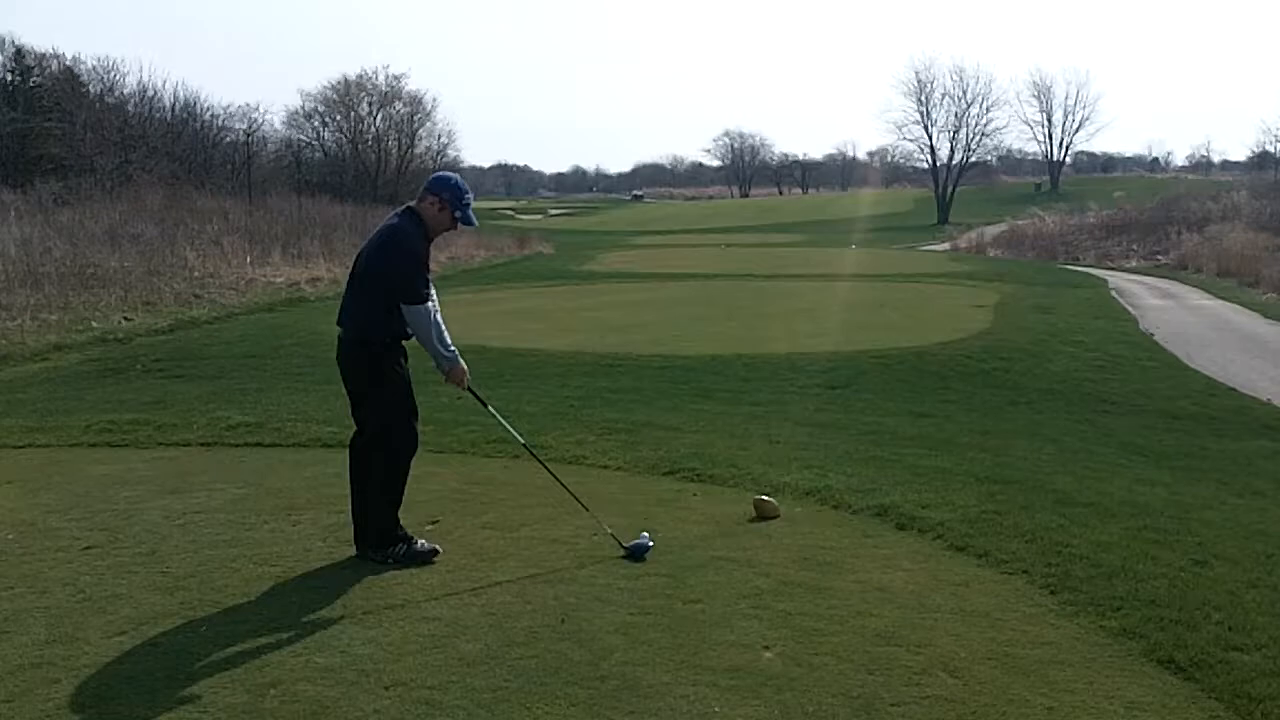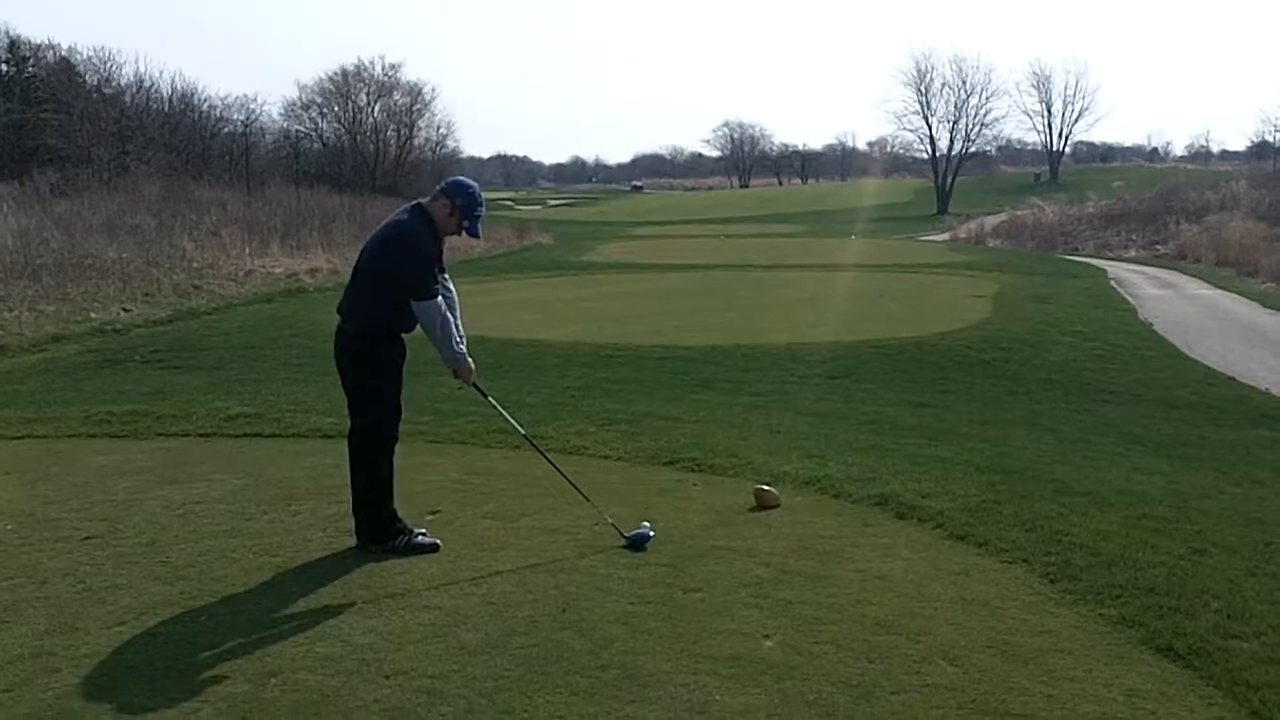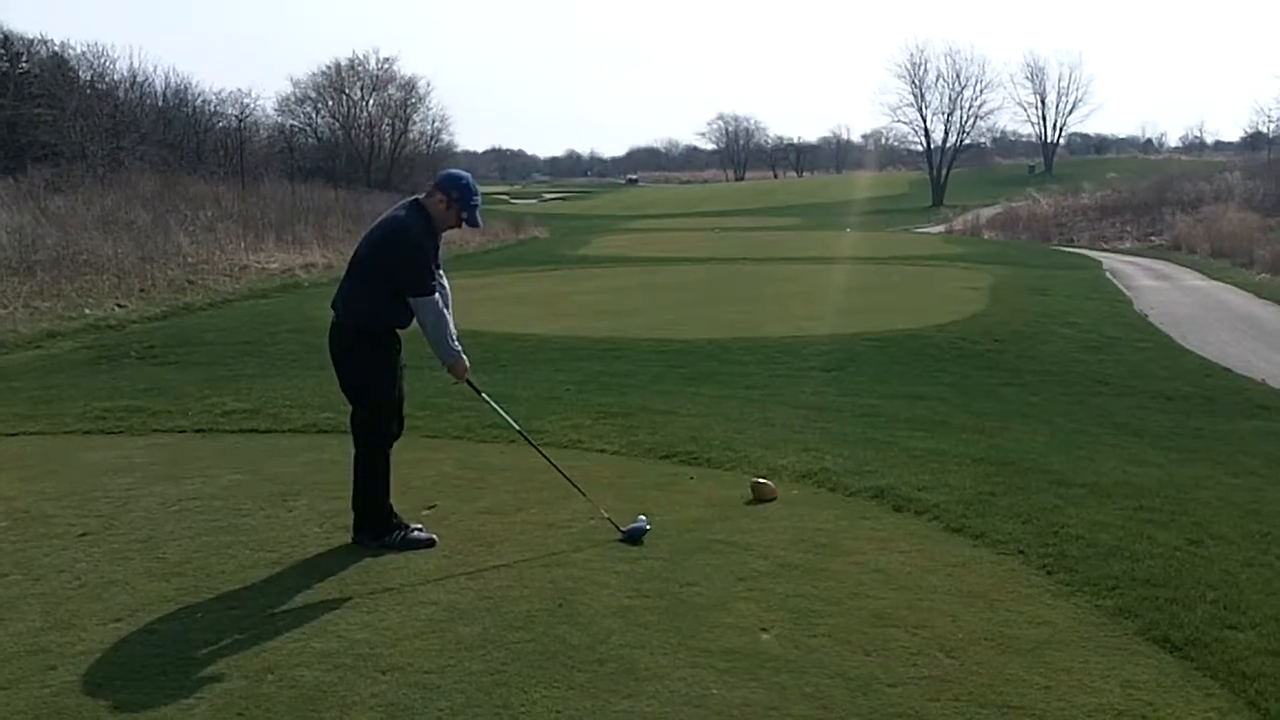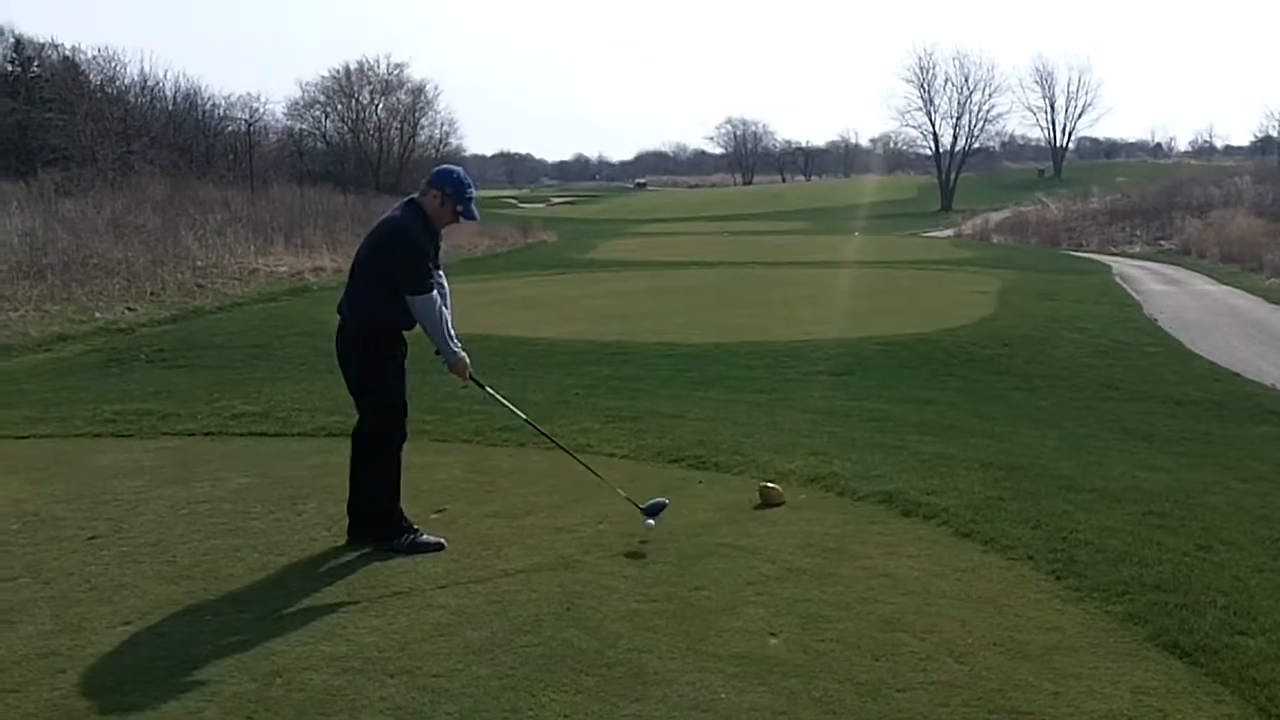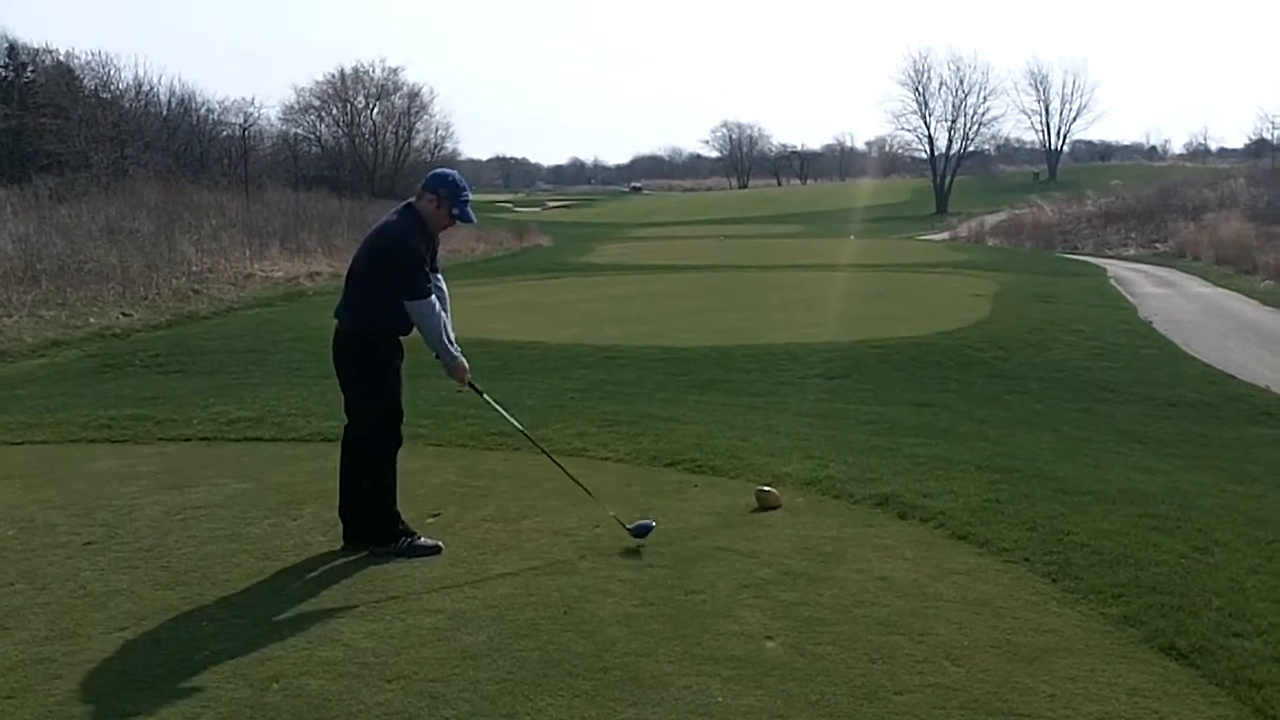
dt=0.4s
person 1, frame 1
left shoulder: (411, 233)
right shoulder: (402, 240)
left elbow: (427, 298)
right elbow: (419, 312)
left wrist: (449, 355)
right wrist: (449, 361)
left hip: (378, 348)
right hip: (369, 351)
left knee: (388, 439)
right knee: (389, 440)
left ankle: (377, 533)
right ankle: (383, 540)
person 1, frame 2
left shoulder: (422, 229)
right shoulder: (410, 237)
left elbow: (444, 289)
right elbow: (430, 309)
left wrist: (461, 350)
right wrist: (457, 360)
left hip: (375, 339)
right hip: (365, 342)
left knee: (374, 432)
right knee: (377, 433)
left ankle: (375, 524)
right ankle: (381, 531)
person 1, frame 3
left shoulder: (419, 224)
right shoulder: (407, 232)
left elbow: (438, 285)
right elbow: (428, 305)
left wrist: (452, 348)
right wrist: (452, 356)
left hip: (373, 334)
right hip: (359, 338)
left knee: (385, 423)
right knee: (377, 427)
left ankle: (371, 518)
right ankle: (377, 525)
person 1, frame 4
left shoulder: (422, 226)
right shoulder: (404, 232)
left elbow: (438, 285)
right elbow: (425, 302)
left wrist: (451, 345)
right wrist: (451, 353)
left hip: (376, 337)
right hip: (368, 339)
left knee: (376, 427)
right knee: (387, 429)
left ankle: (365, 523)
right ankle: (389, 529)
person 1, frame 5
left shoulder: (420, 231)
right shoulder: (400, 237)
left elbow: (437, 289)
right elbow: (424, 307)
left wrist: (450, 348)
right wrist: (452, 358)
left hip: (370, 341)
right hip: (365, 344)
left knee: (364, 433)
right knee: (381, 435)
left ankle: (359, 528)
right ankle: (386, 532)
